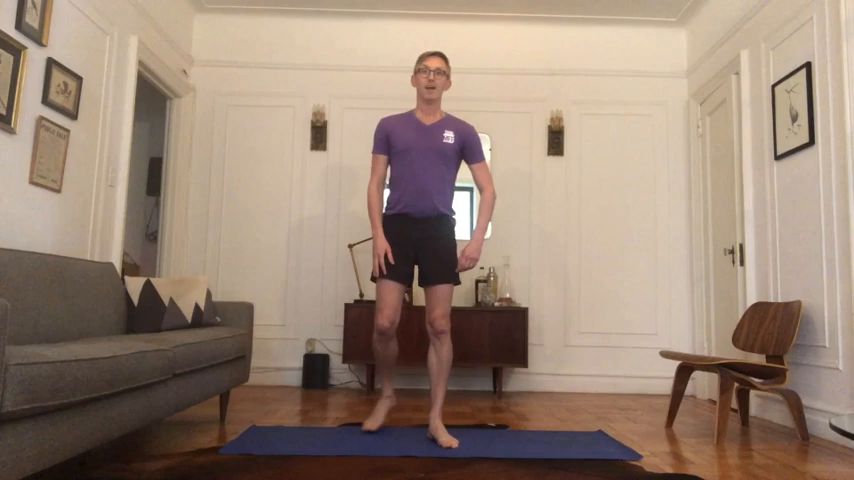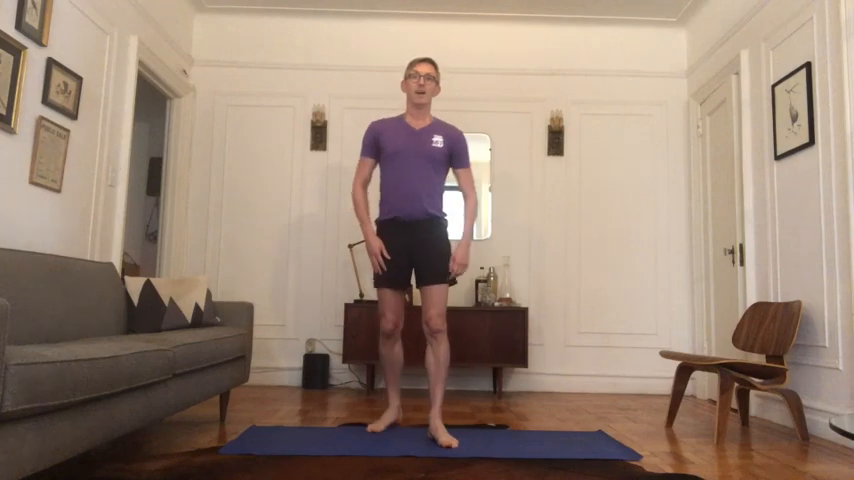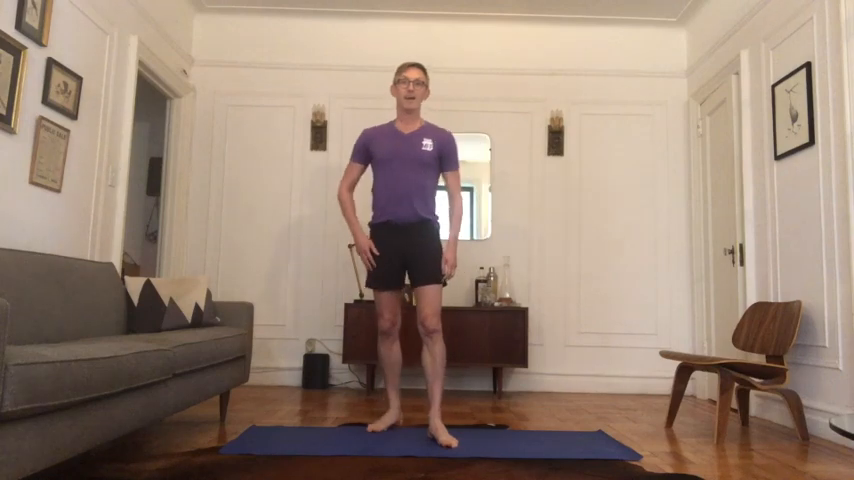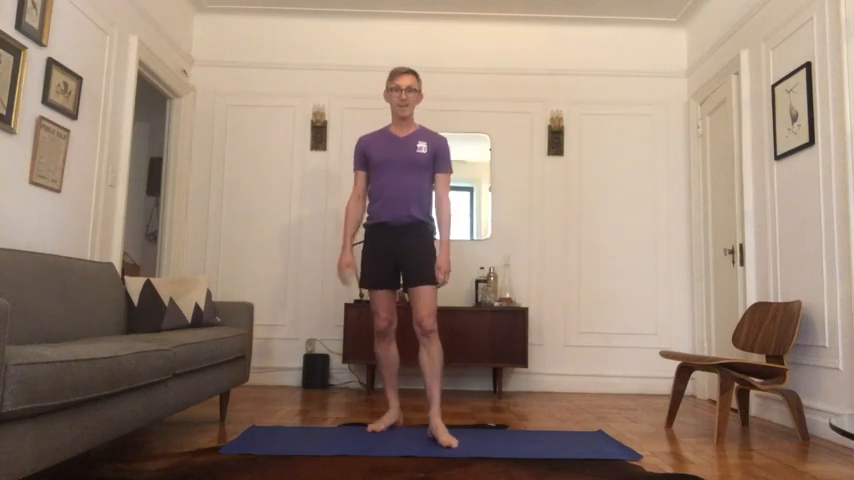
dt=0.2s
person 1, frame 1
left shoulder: (462, 131)
right shoulder: (389, 126)
left elbow: (487, 189)
right elbow: (375, 185)
left wrist: (478, 238)
right wrist: (378, 234)
left hip: (439, 230)
right hip: (396, 228)
left knee: (439, 326)
right knee: (384, 324)
left ankle: (436, 419)
right ankle: (386, 395)
person 1, frame 2
left shoulder: (451, 136)
right shoulder: (380, 130)
left elbow: (470, 193)
right elbow: (359, 186)
left wrist: (464, 243)
right wrist: (369, 235)
left hip: (431, 233)
right hip: (390, 234)
left knee: (435, 326)
right knee: (389, 328)
left ankle: (436, 418)
right ankle: (393, 406)
person 1, frame 3
left shoulder: (442, 139)
right shoulder: (371, 137)
left elbow: (455, 195)
right elbow: (345, 189)
left wrist: (453, 243)
right wrist: (358, 232)
left hip: (424, 235)
right hip: (383, 237)
left knee: (430, 326)
right knee: (387, 327)
left ankle: (435, 418)
right ankle: (393, 408)
person 1, frame 4
left shoulder: (435, 143)
right shoulder: (367, 143)
left elbow: (443, 199)
right elbow: (357, 199)
left wrist: (444, 249)
right wrist: (346, 248)
left hip: (418, 236)
right hip: (378, 238)
left knee: (426, 325)
right knee: (383, 327)
left ankle: (435, 417)
right ankle: (393, 408)
